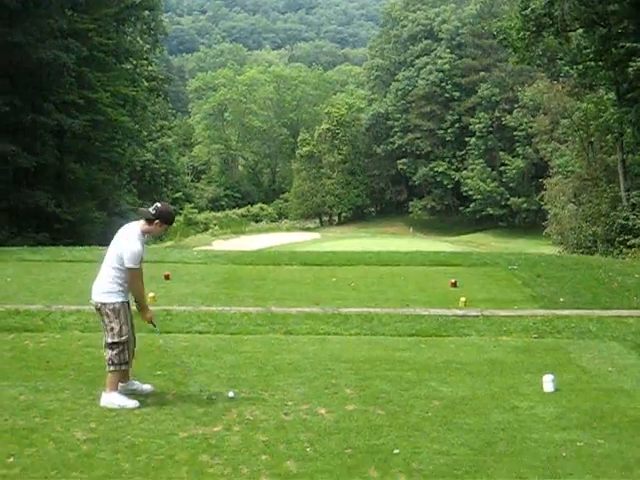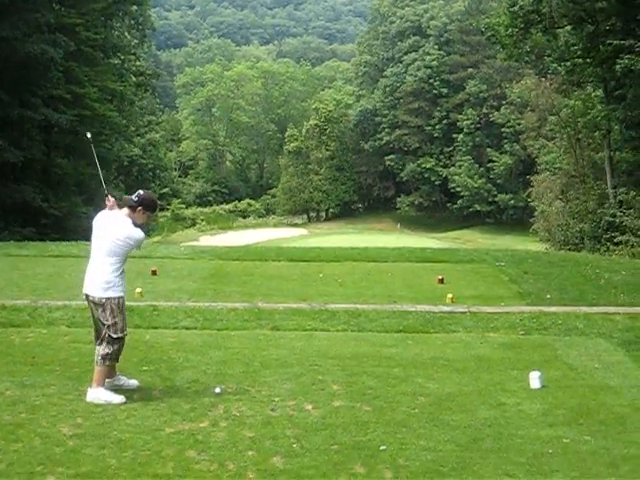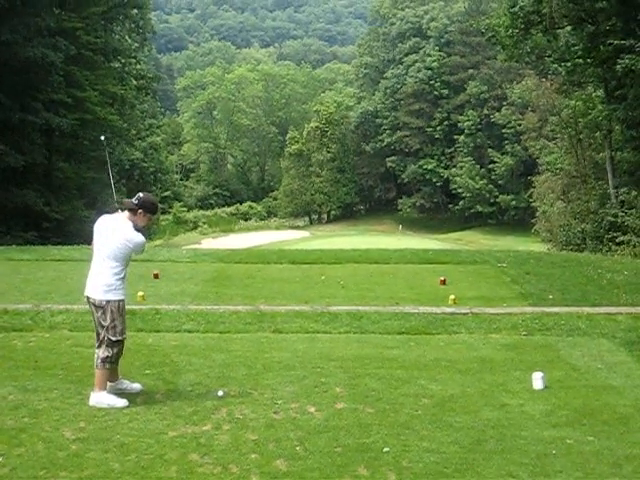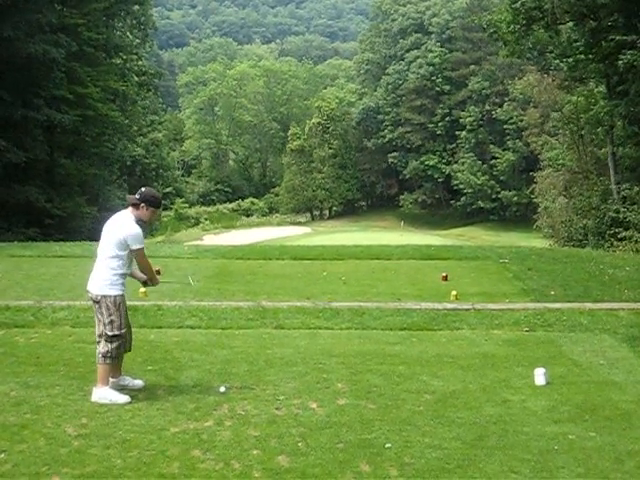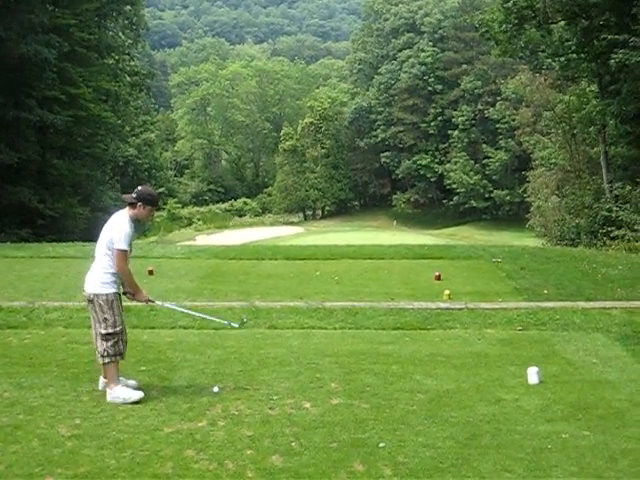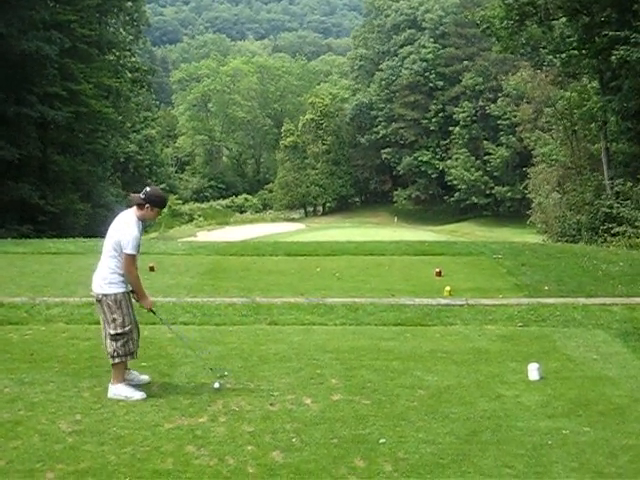
dt=0.4s
person 1, frame 1
left shoulder: (136, 229)
right shoulder: (133, 245)
left elbow: (136, 274)
right elbow: (134, 281)
left wrist: (142, 303)
right wrist: (144, 309)
left hip: (117, 294)
right hip: (109, 296)
left knee: (127, 340)
right knee: (119, 342)
left ankle: (124, 382)
right ankle: (110, 393)
person 1, frame 2
left shoulder: (101, 216)
right shoulder: (136, 235)
right wrist: (114, 210)
left hip: (92, 287)
right hip: (108, 292)
left knee: (108, 336)
right knee: (112, 338)
left ankle: (111, 377)
right ankle: (96, 389)
person 1, frame 3
left shoulder: (103, 220)
right shoulder: (137, 239)
left hip: (94, 289)
right hip: (109, 294)
left knee: (113, 339)
right knee: (109, 341)
left ankle: (113, 381)
right ankle: (99, 393)
person 1, frame 4
left shoulder: (118, 219)
right shoulder: (132, 229)
right elbow: (143, 262)
left wrist: (140, 277)
right wrist: (152, 278)
left hip: (106, 286)
right hip: (107, 289)
left knee: (121, 333)
right knee: (110, 337)
left ankle: (116, 377)
right ankle: (101, 389)
person 1, frame 5
left shoulder: (122, 219)
right shoulder: (123, 227)
right elbow: (121, 267)
left wrist: (127, 288)
right wrist: (138, 291)
left hip: (105, 286)
right hip: (102, 288)
left knee: (111, 334)
right knee: (111, 335)
left ankle: (108, 377)
right ankle: (114, 388)
person 1, frame 6
left shoulder: (129, 216)
right shoulder: (131, 230)
right elbow: (130, 270)
left wrist: (135, 290)
right wrist: (143, 297)
left hip: (114, 285)
right hip: (111, 288)
left knee: (128, 330)
right knee: (120, 334)
left ankle: (123, 372)
right ankle: (116, 385)
